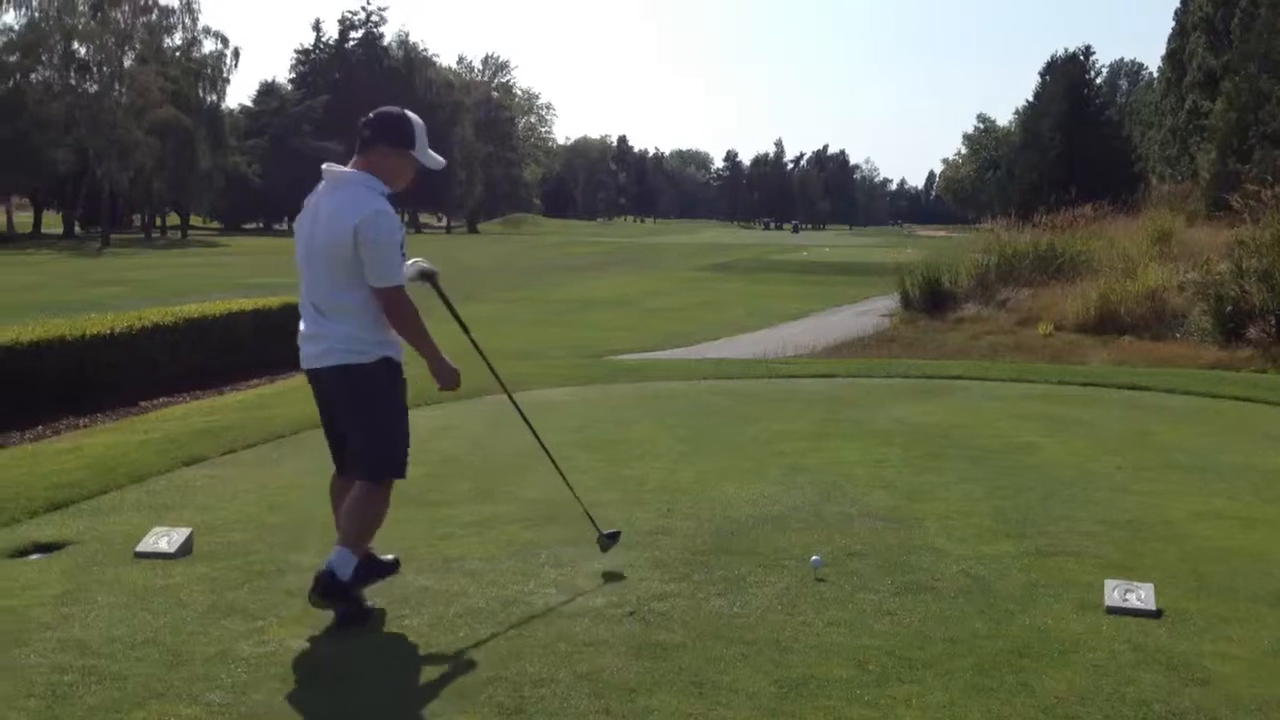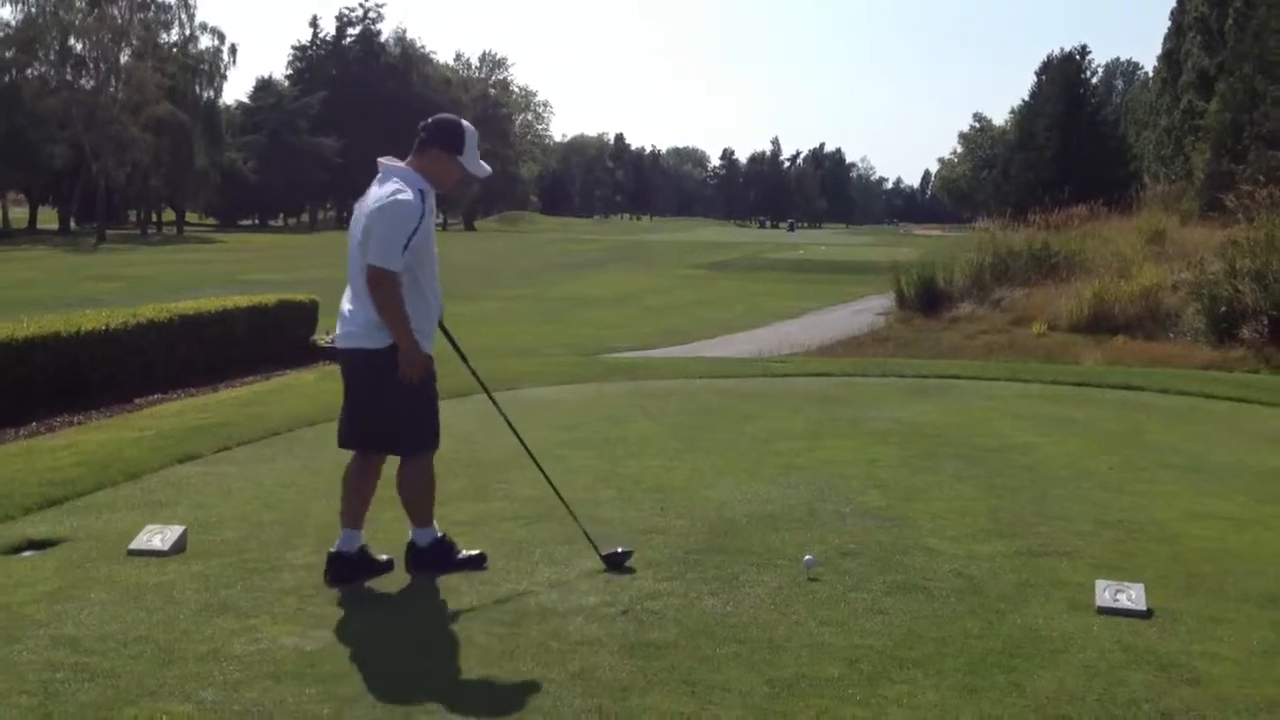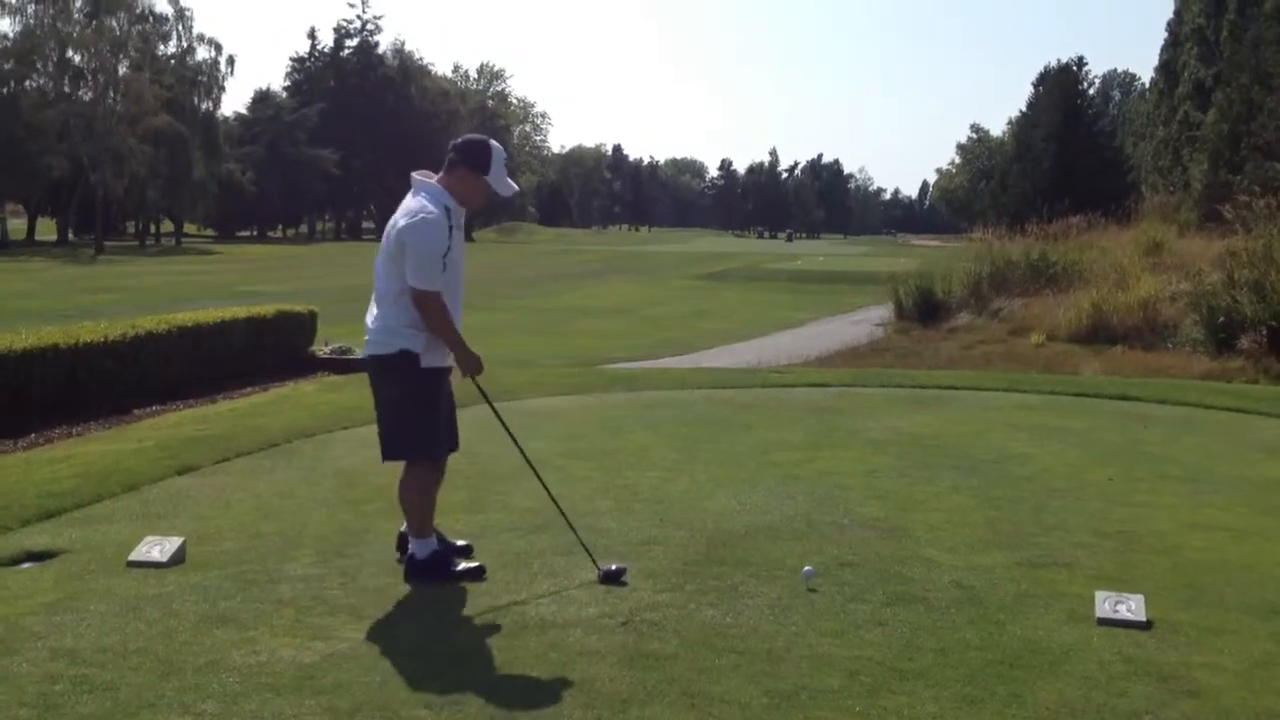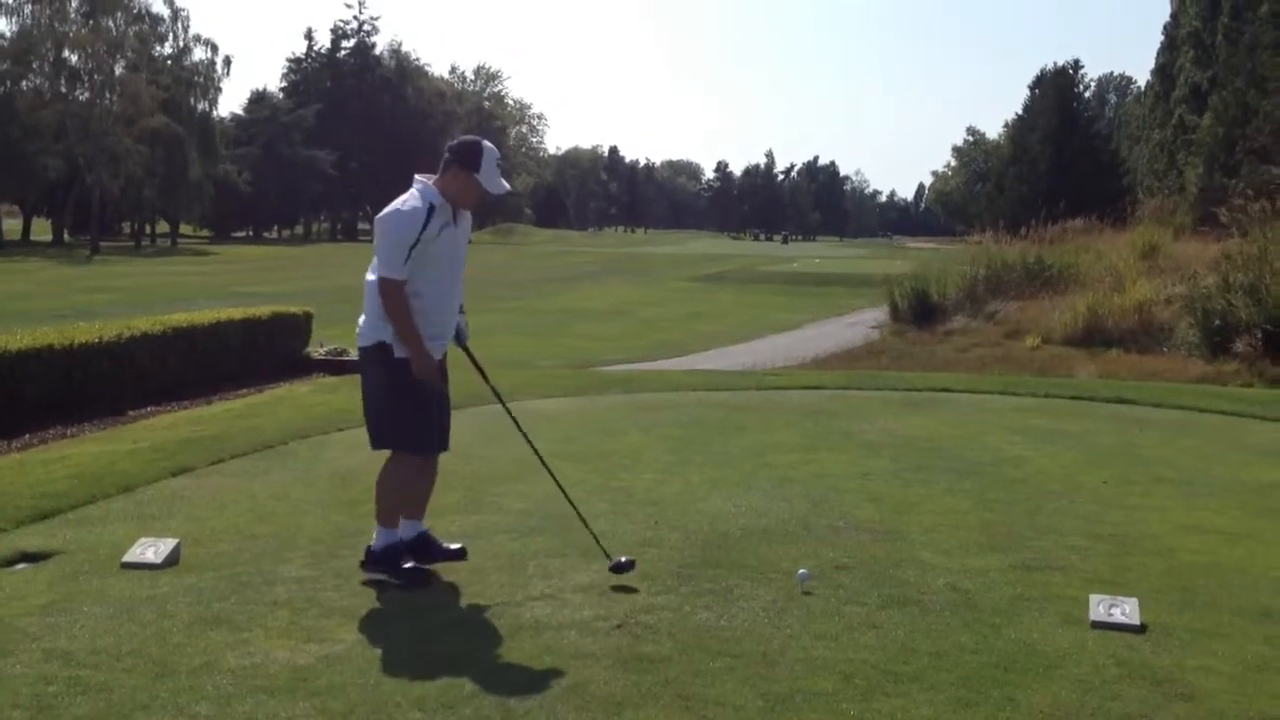
dt=0.5s
person 1, frame 1
left shoulder: (319, 198)
right shoulder: (374, 213)
right elbow: (392, 302)
left wrist: (401, 269)
right wrist: (436, 360)
left hip: (320, 354)
right hip: (365, 360)
left knee: (349, 467)
right knee: (375, 475)
left ankle: (353, 558)
right ankle: (337, 574)
person 1, frame 2
left shoulder: (390, 188)
right shoulder: (404, 203)
right elbow: (381, 280)
left wrist: (419, 322)
right wrist: (411, 346)
left hip: (361, 340)
right hip: (388, 346)
left knee: (370, 450)
right knee: (415, 449)
left ankle: (349, 552)
right ankle: (425, 545)
person 1, frame 3
left shoulder: (439, 207)
right shoulder: (429, 220)
right elbow: (426, 300)
left wrist: (452, 351)
right wrist: (464, 352)
left hip: (418, 351)
right hip: (405, 353)
left knee: (434, 451)
right knee: (423, 456)
left ankle: (419, 534)
right ankle: (423, 556)
person 1, frame 4
left shoulder: (460, 216)
right shoulder: (406, 216)
right elbow: (390, 289)
left wrist: (457, 316)
right wrist: (415, 352)
left hip: (429, 350)
right hip: (394, 351)
left knee: (428, 448)
right knee: (406, 449)
left ankle: (412, 535)
right ankle: (383, 547)
